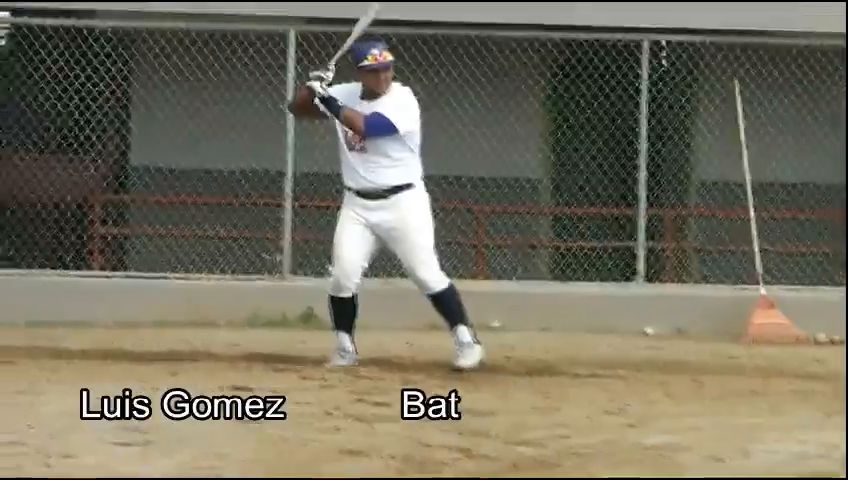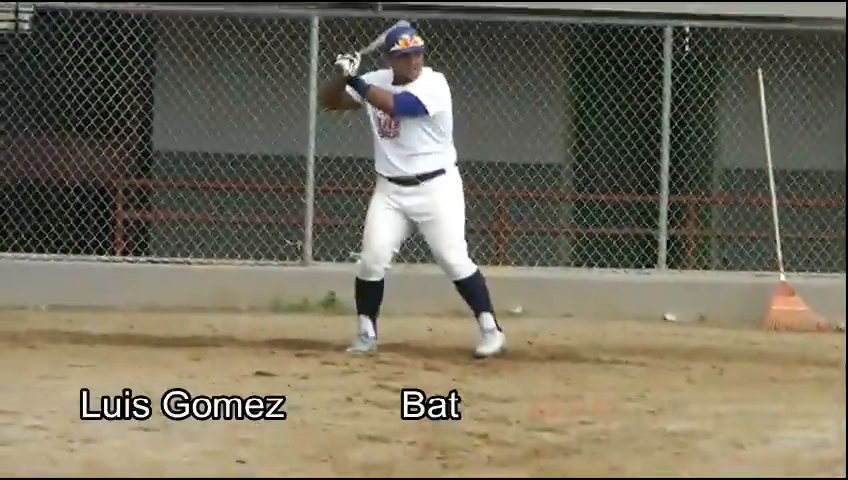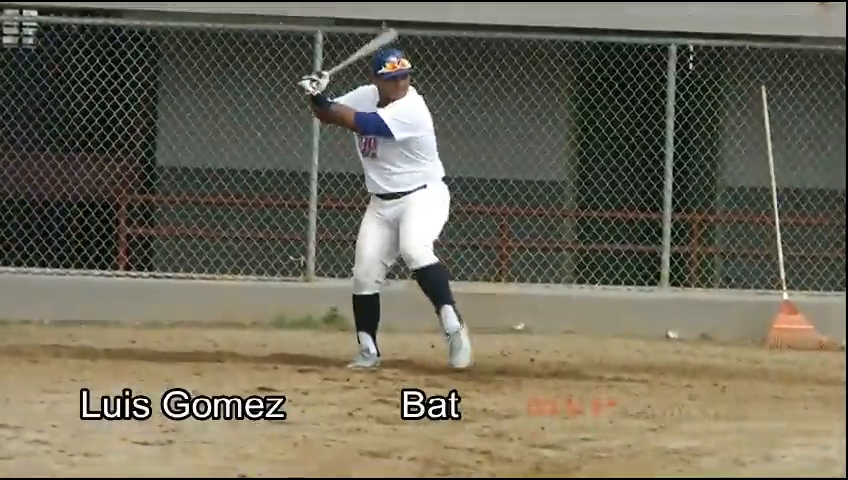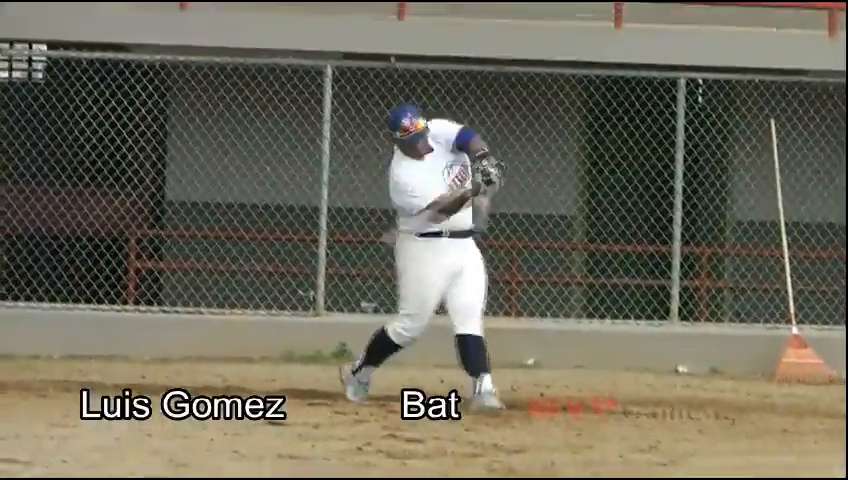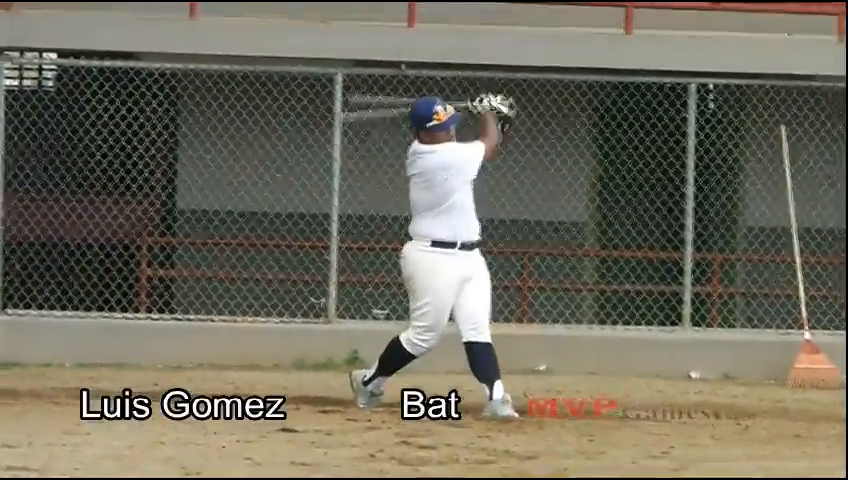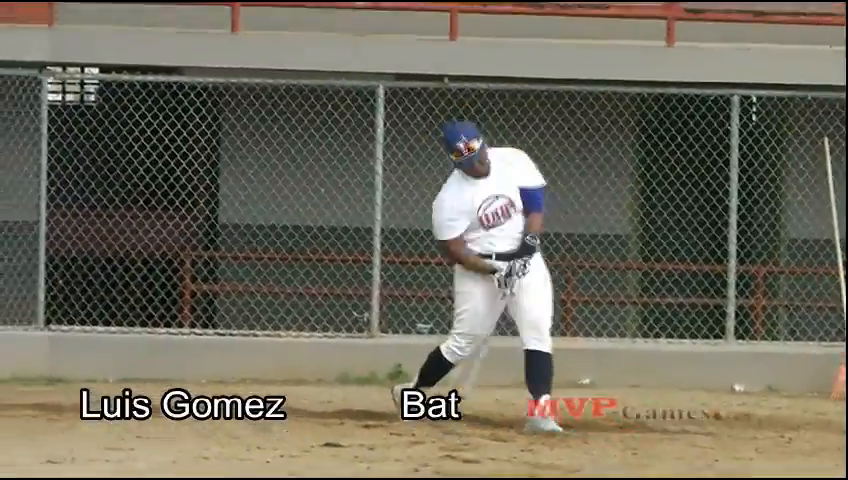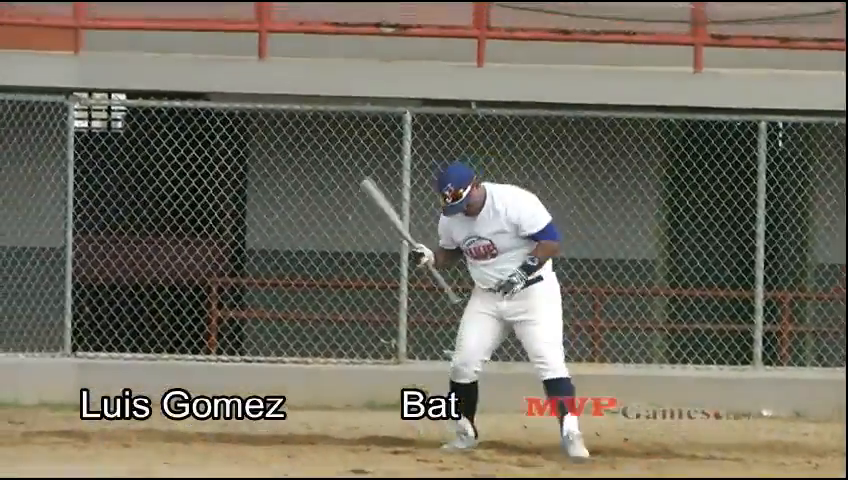
dt=0.5s
person 1, frame 1
left shoulder: (403, 100)
right shoulder: (345, 93)
left elbow: (365, 126)
right elbow: (298, 109)
left wrist: (327, 98)
right wrist: (313, 87)
left hip: (403, 201)
right hip: (358, 204)
left knee: (427, 274)
right knee: (343, 277)
left ankle: (467, 341)
right ankle: (345, 348)
person 1, frame 2
left shoulder: (434, 84)
right shoulder: (376, 80)
left elbow: (396, 105)
right elbow: (329, 101)
left wrist: (355, 80)
right wrist: (341, 73)
left hip: (436, 187)
right hip: (390, 189)
left knee: (455, 260)
right knee: (372, 261)
left ankle: (491, 329)
right ankle: (366, 334)
person 1, frame 3
left shoulder: (410, 109)
right shoulder: (365, 96)
left elbow: (358, 123)
right elbow: (325, 115)
left wrist: (320, 99)
right wrist: (317, 89)
left hip: (424, 194)
right hip: (383, 202)
left knee: (415, 249)
right knee: (365, 273)
left ankle: (452, 324)
right ankle: (368, 351)
person 1, frame 4
left shoulder: (438, 132)
right shoulder: (403, 175)
left elbow: (470, 140)
right elbow: (440, 210)
left wrist: (486, 162)
right wrist: (469, 192)
left hip: (463, 246)
right hip: (423, 249)
left knee: (468, 319)
right knee: (410, 324)
left ankle: (484, 391)
right ankle: (358, 373)
person 1, frame 5
left shoulder: (436, 150)
right shoulder: (439, 158)
left elbow: (477, 154)
right elbow: (487, 148)
left wrist: (491, 113)
right wrist: (489, 113)
left hip: (469, 255)
right hip: (432, 258)
left knee: (477, 328)
right knee: (423, 335)
left ankle: (496, 398)
right ankle: (369, 381)
person 1, frame 6
left shoulder: (514, 160)
right shoulder: (451, 196)
left elbow: (536, 207)
right elbow: (451, 248)
left wrist: (527, 249)
right wrist: (492, 271)
left hip: (527, 265)
right hip: (479, 272)
left knee: (538, 333)
right knee: (463, 342)
left ankle: (540, 412)
right ankle: (410, 393)
person 1, frame 7
left shoulder: (514, 201)
right shoulder: (449, 219)
left elbow: (552, 238)
right elbow: (450, 254)
left wrist: (525, 272)
right wrist: (430, 257)
left hip: (534, 291)
right hip: (487, 296)
left knee: (549, 361)
right knee: (464, 363)
left ankle: (571, 434)
right ankle: (465, 431)
